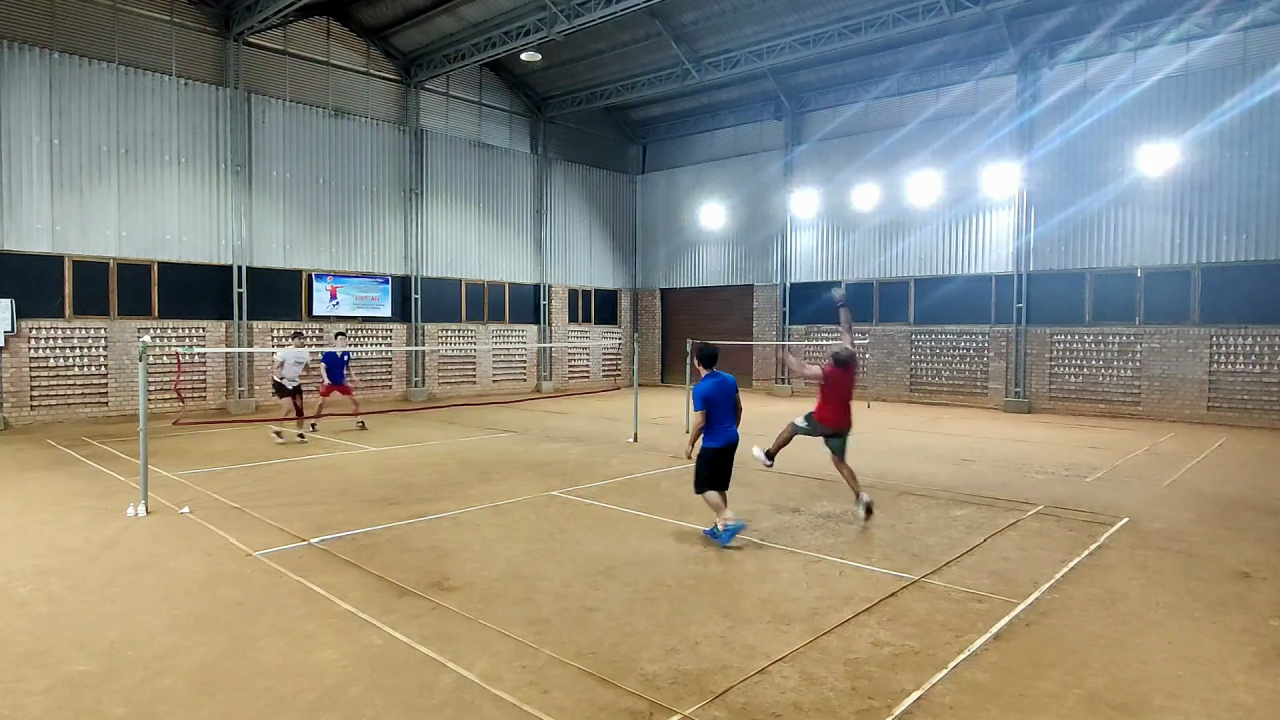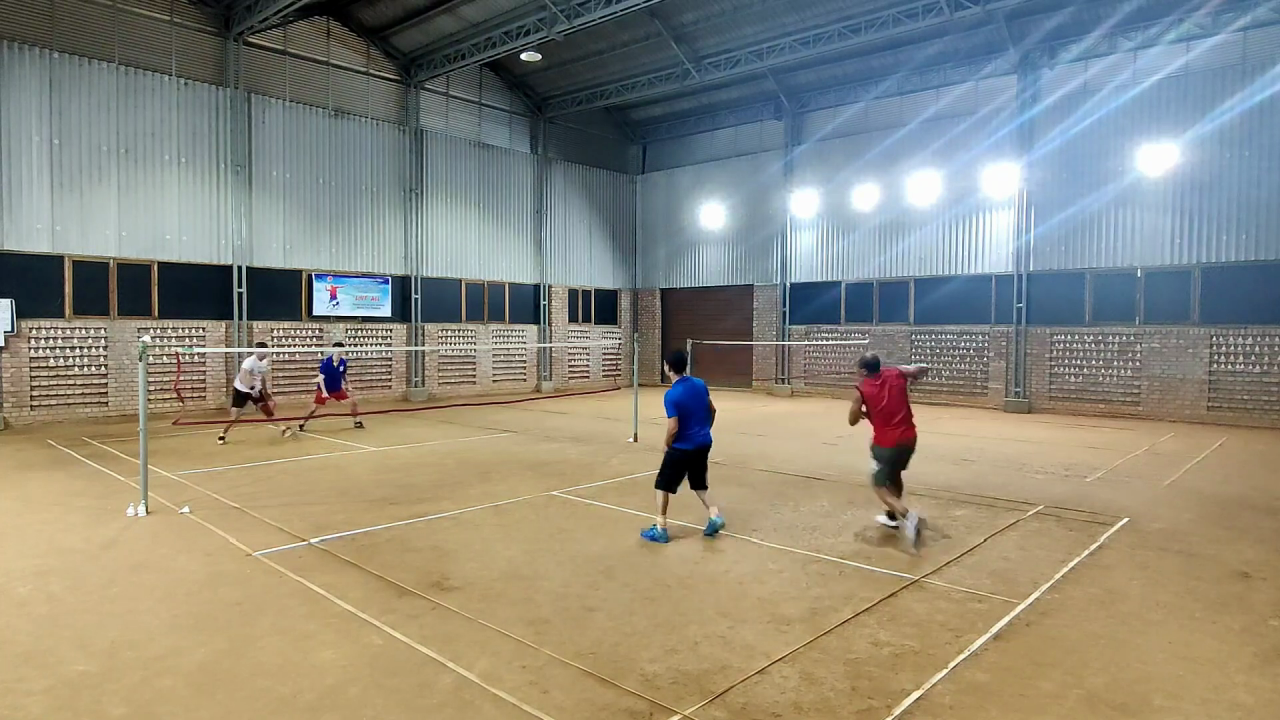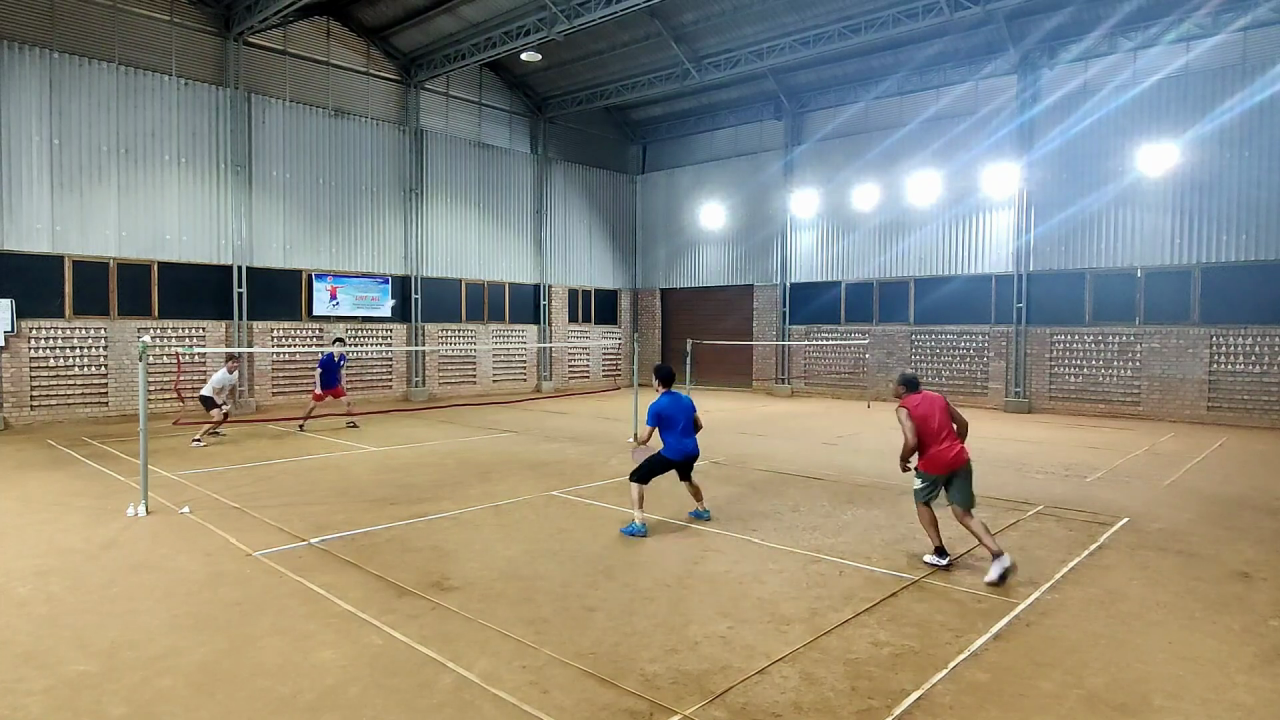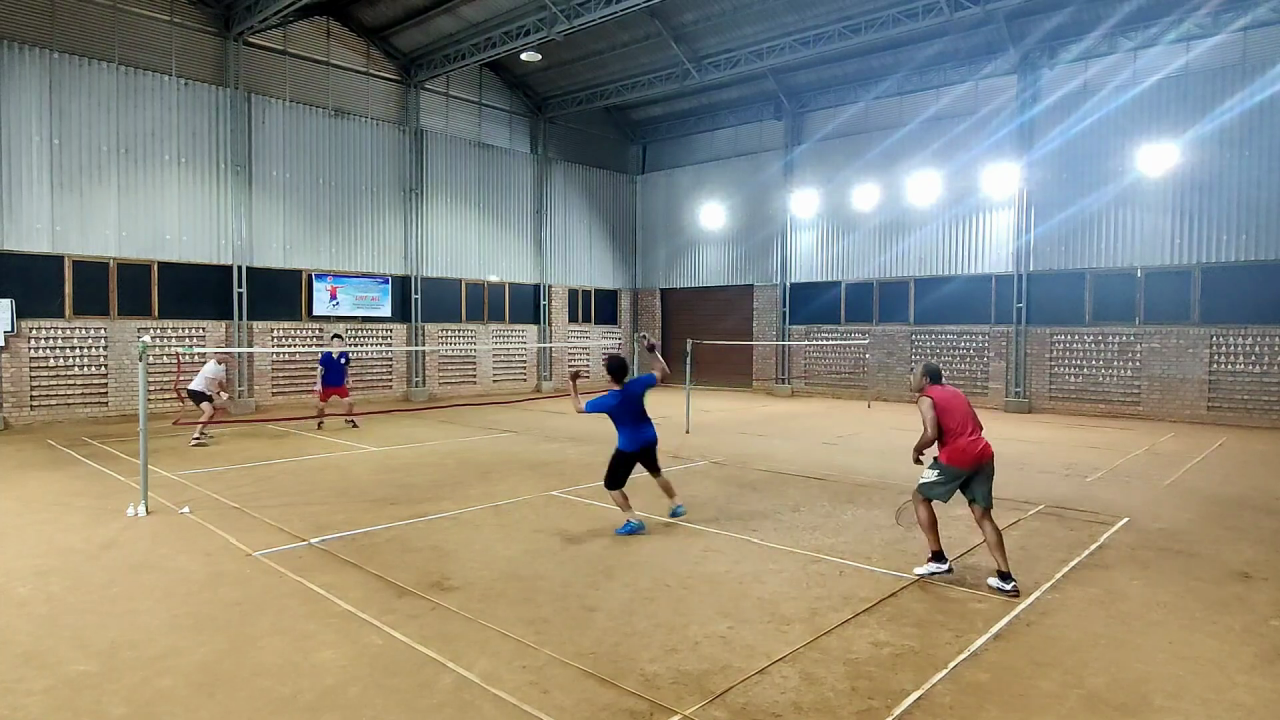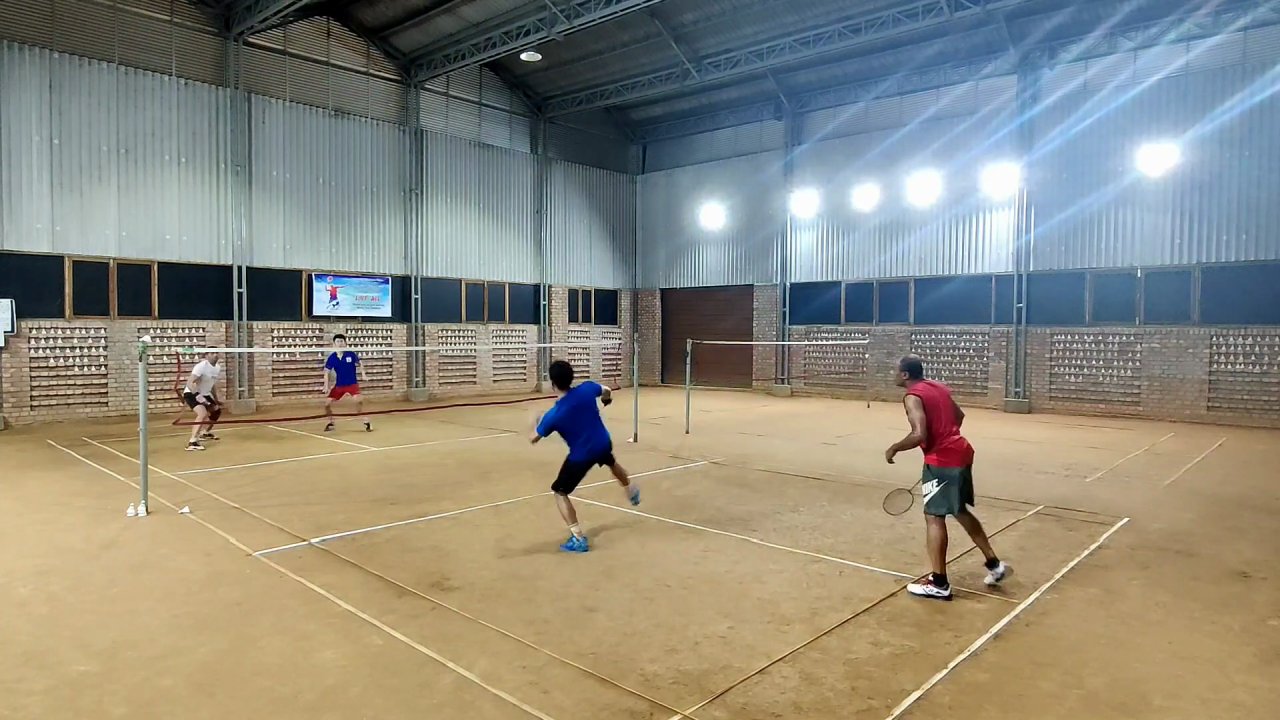
dt=0.3s
person 1, frame 1
left shoulder: (825, 373)
right shoulder: (851, 363)
left elbow: (798, 370)
right elbow: (847, 333)
left wrist: (786, 356)
right wrist: (842, 306)
left hip: (823, 420)
right hip: (843, 422)
left knee: (791, 429)
right knee: (839, 462)
left ankle: (769, 456)
right ankle: (860, 497)
person 1, frame 2
left shoulder: (861, 390)
right shoulder: (896, 373)
left elbow: (852, 421)
right elbow: (922, 369)
left wrist: (862, 412)
right wrist: (910, 374)
left hip: (886, 442)
right hip: (908, 438)
left knee: (882, 486)
right knee: (893, 474)
left ankle: (907, 516)
right ankle: (892, 516)
person 1, frame 3
left shoulder: (903, 408)
right shoulder: (937, 397)
left elbow: (911, 442)
right elbow: (962, 423)
left wrist: (903, 459)
left hip: (933, 463)
right hip: (959, 458)
left knee: (922, 503)
right knee: (964, 514)
left ankle: (940, 553)
right ankle: (999, 557)
person 1, frame 4
left shoulder: (926, 398)
right shoulder: (956, 393)
left elbow: (931, 434)
right elbow: (978, 426)
left wrist: (916, 450)
left hip: (955, 459)
right hip: (983, 454)
left knee: (920, 499)
right knee: (983, 516)
left ankle: (938, 559)
right ankle: (1006, 579)
person 1, frame 5
left shoulder: (913, 396)
right shoulder: (939, 387)
left elbow: (919, 435)
right elbow: (959, 416)
left wrist: (893, 449)
left hip: (942, 461)
right hip: (963, 453)
left knee: (934, 518)
right knee: (960, 511)
left ankle: (938, 583)
right ankle: (994, 564)
person 2, frame 1
left shoulder: (701, 389)
right shoulder: (729, 380)
left elbow: (700, 422)
right elbow: (738, 408)
left wrist: (690, 444)
left hip: (714, 443)
right hip: (732, 439)
left knee: (703, 486)
right knee: (719, 485)
left ankle: (729, 521)
right ankle: (721, 527)
person 2, frame 2
left shoulder: (672, 395)
right shoulder: (700, 384)
left elbow: (672, 429)
right elbow: (712, 410)
left wrist: (667, 444)
left hip: (683, 446)
right hip: (704, 442)
left knee: (662, 484)
right knee: (699, 484)
left ankle: (660, 528)
right ankle: (714, 516)
person 2, frame 3
left shoulder: (656, 407)
right shoulder: (686, 400)
left elbow: (646, 437)
right elbow: (699, 425)
left wrist: (637, 443)
left hip: (671, 454)
right hip: (692, 452)
left knee: (636, 479)
right knee: (686, 478)
left ankle: (639, 523)
right ankle: (702, 509)
person 2, frame 4
left shoulder: (605, 402)
right shoulder: (638, 385)
left elbow: (579, 408)
right elbow: (664, 373)
left wrist: (572, 383)
right wrist: (653, 351)
left hip: (628, 448)
right hip: (650, 440)
left knee: (612, 485)
right knee: (656, 473)
left ankle: (634, 521)
right ankle: (676, 505)
person 2, frame 5
left shoulder: (554, 415)
right shoulder: (587, 390)
left elbow: (534, 438)
right elbow: (606, 391)
left wrist: (536, 429)
right wrist: (606, 399)
left hip: (580, 457)
right hip: (603, 445)
left knee: (560, 493)
right knee: (610, 462)
left ankle: (578, 538)
right ankle: (631, 491)
